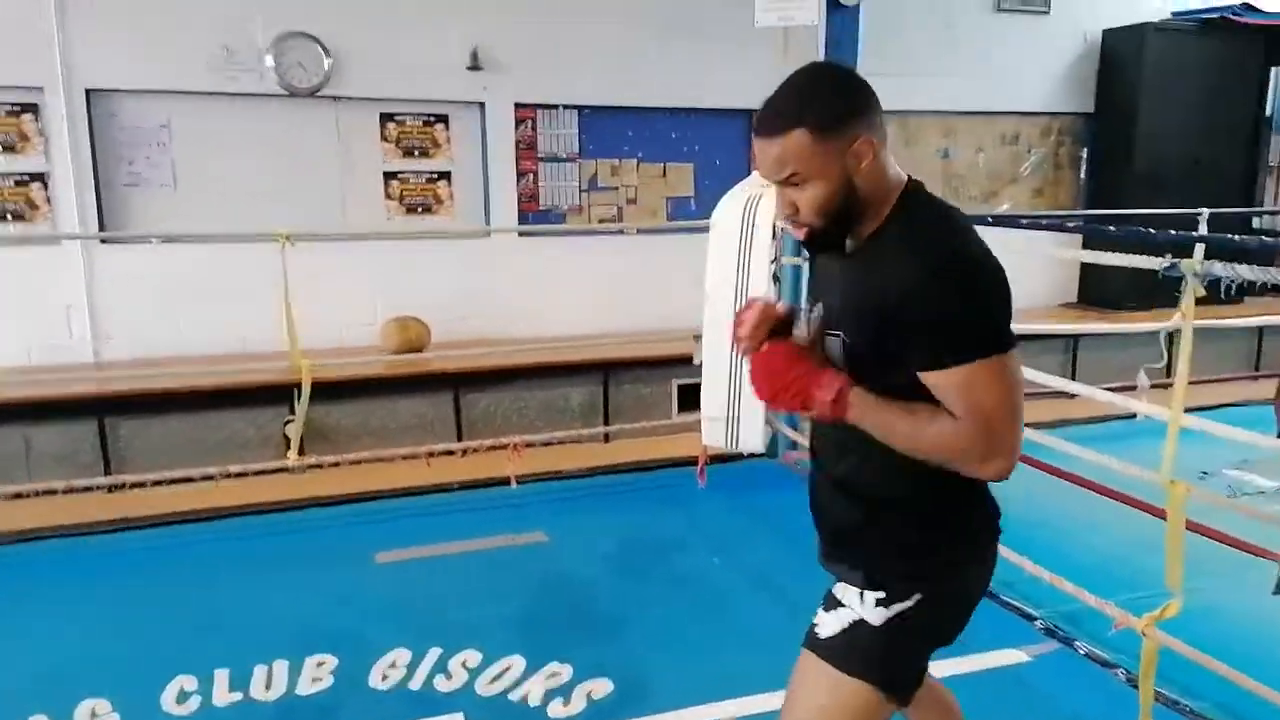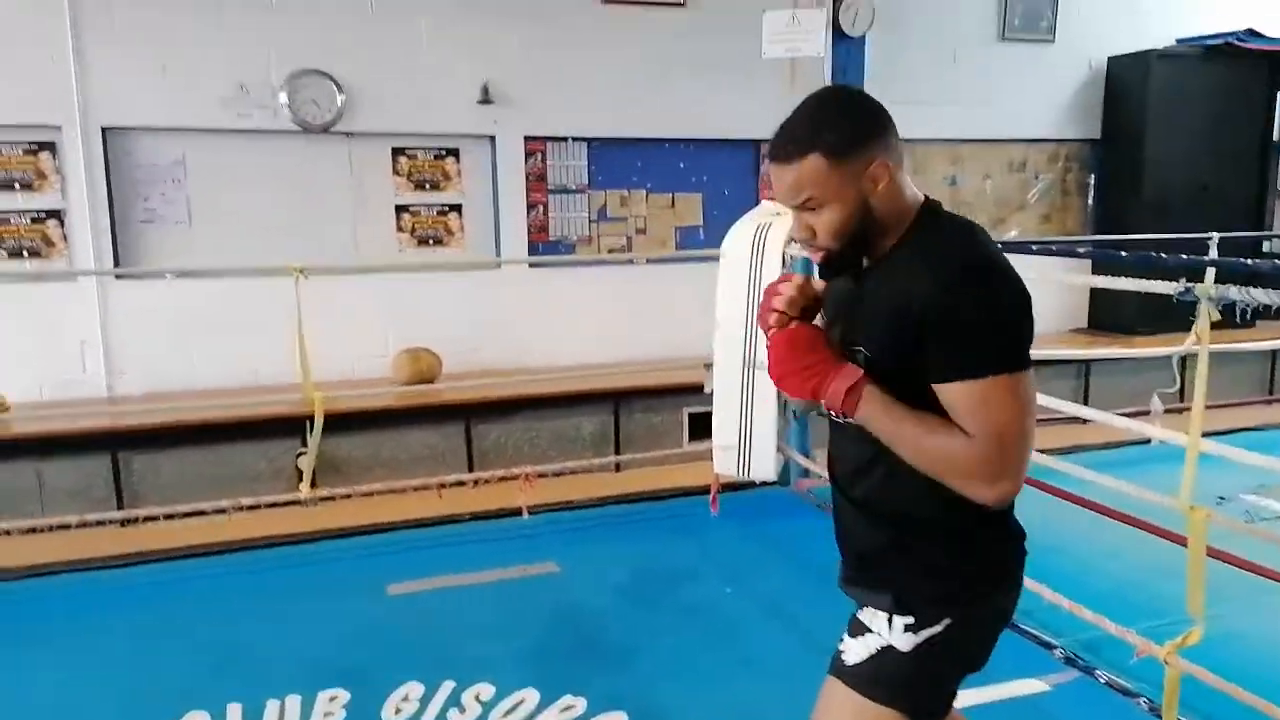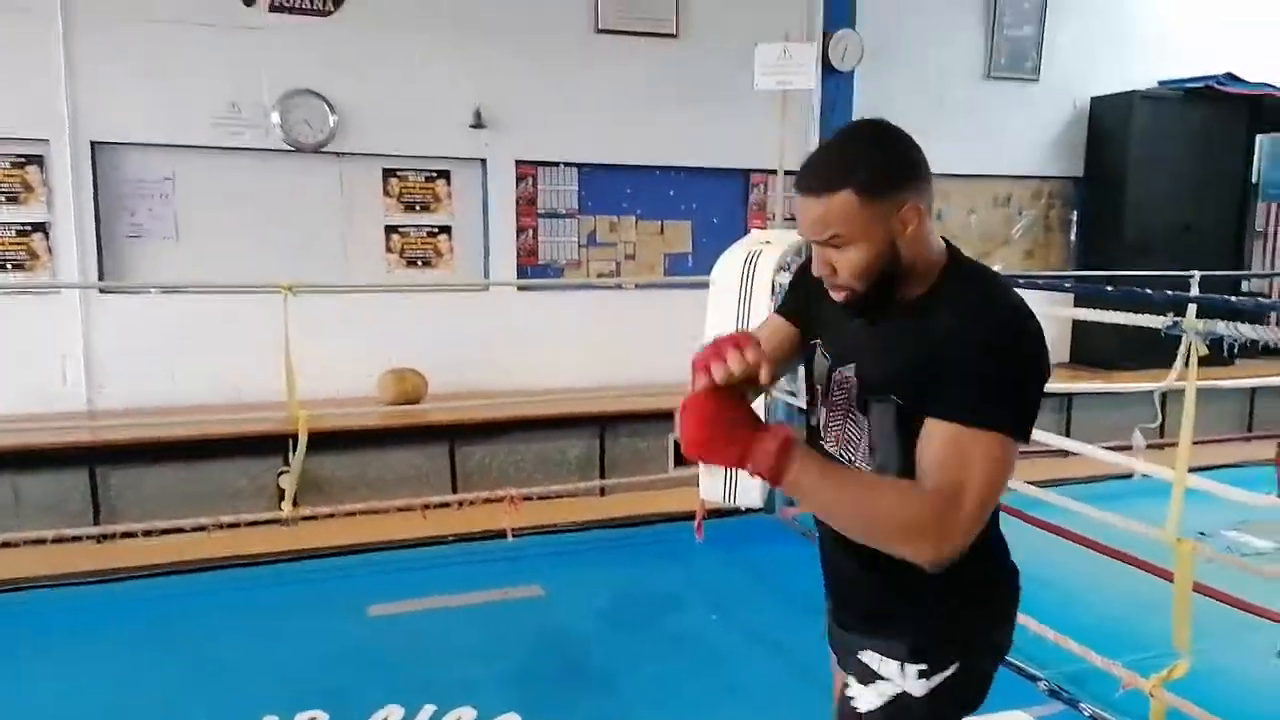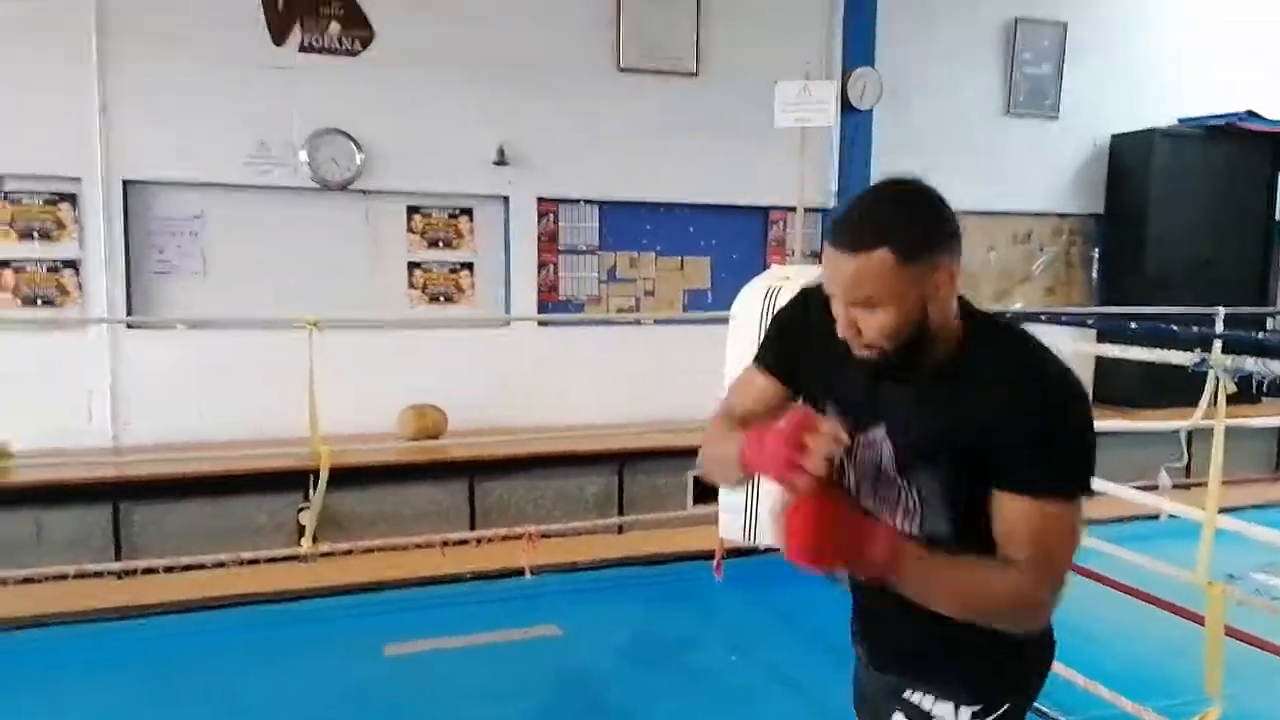
dt=0.1s
person 1, frame 1
left shoulder: (942, 269)
right shoulder: (839, 227)
left elbow: (990, 448)
left wrist: (827, 391)
right wrist: (773, 337)
left hip: (916, 561)
right hip: (875, 543)
person 1, frame 2
left shoulder: (970, 285)
right shoulder: (856, 249)
left elbow: (992, 473)
left wrist: (843, 384)
right wrist: (786, 321)
left hip: (945, 588)
right hip: (889, 570)
person 1, frame 3
left shoulder: (992, 335)
right shoulder: (829, 280)
left elbow: (934, 534)
left wrist: (761, 449)
right wrist: (728, 368)
left hip: (931, 630)
right hip: (863, 603)
person 1, frame 4
left shoulder: (1032, 402)
right shoulder: (823, 319)
left elbow: (1027, 597)
right elbow: (719, 447)
left wrist: (876, 552)
right wrist: (773, 447)
left hip: (970, 660)
right hip: (888, 649)
